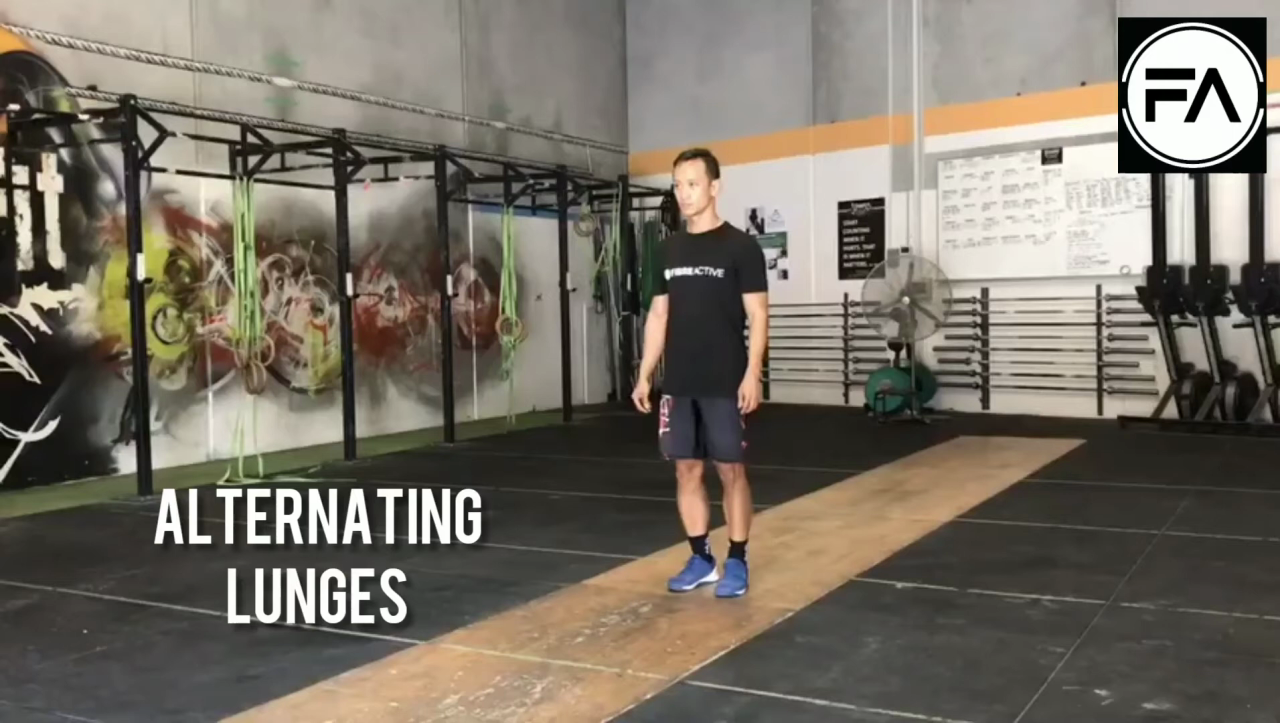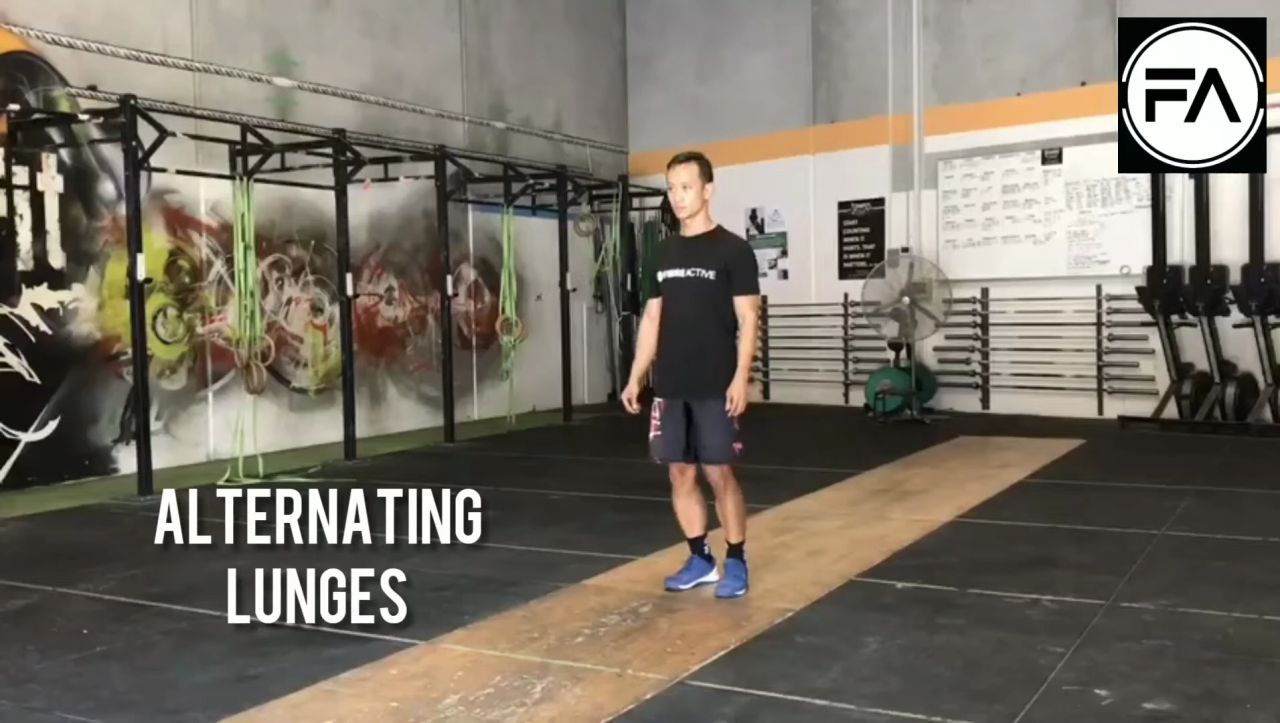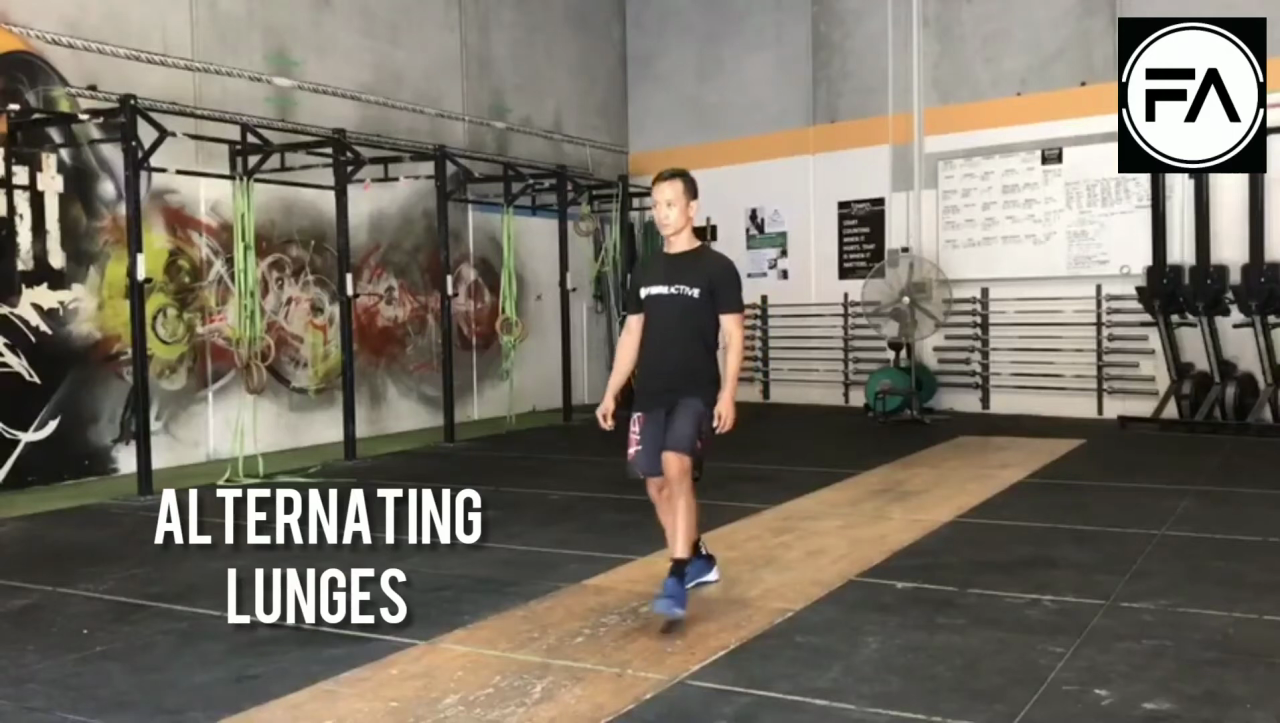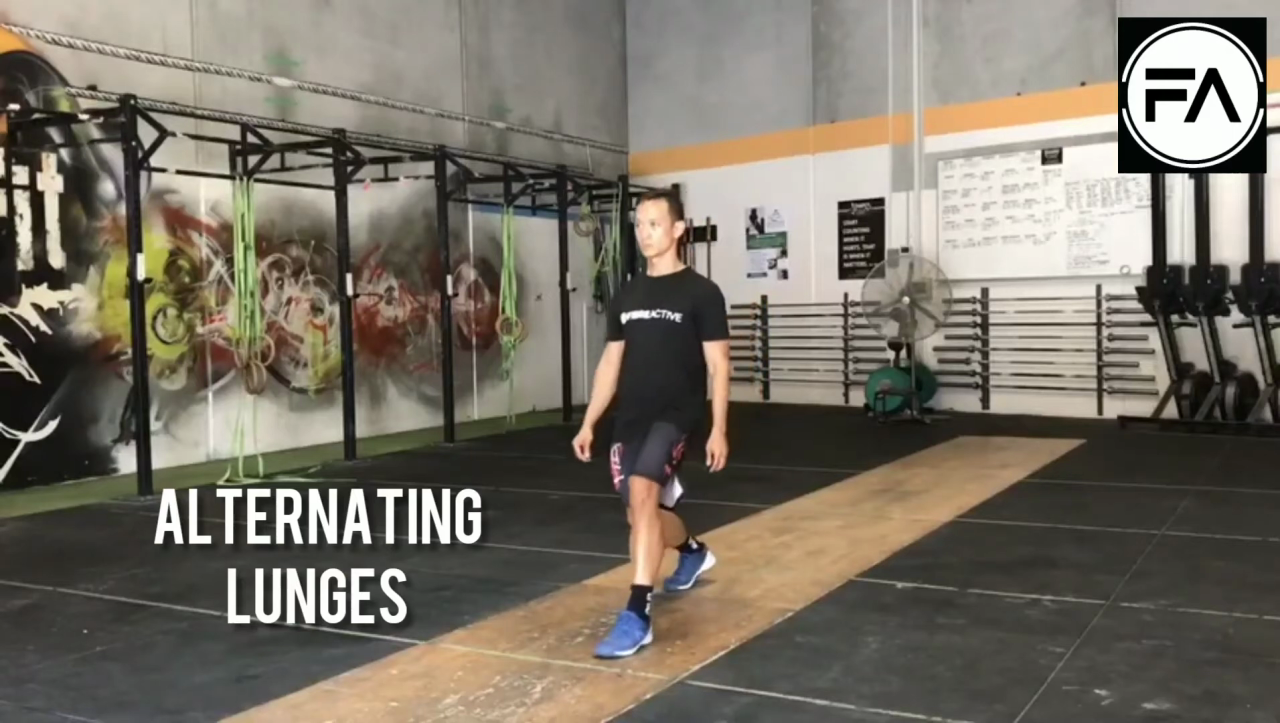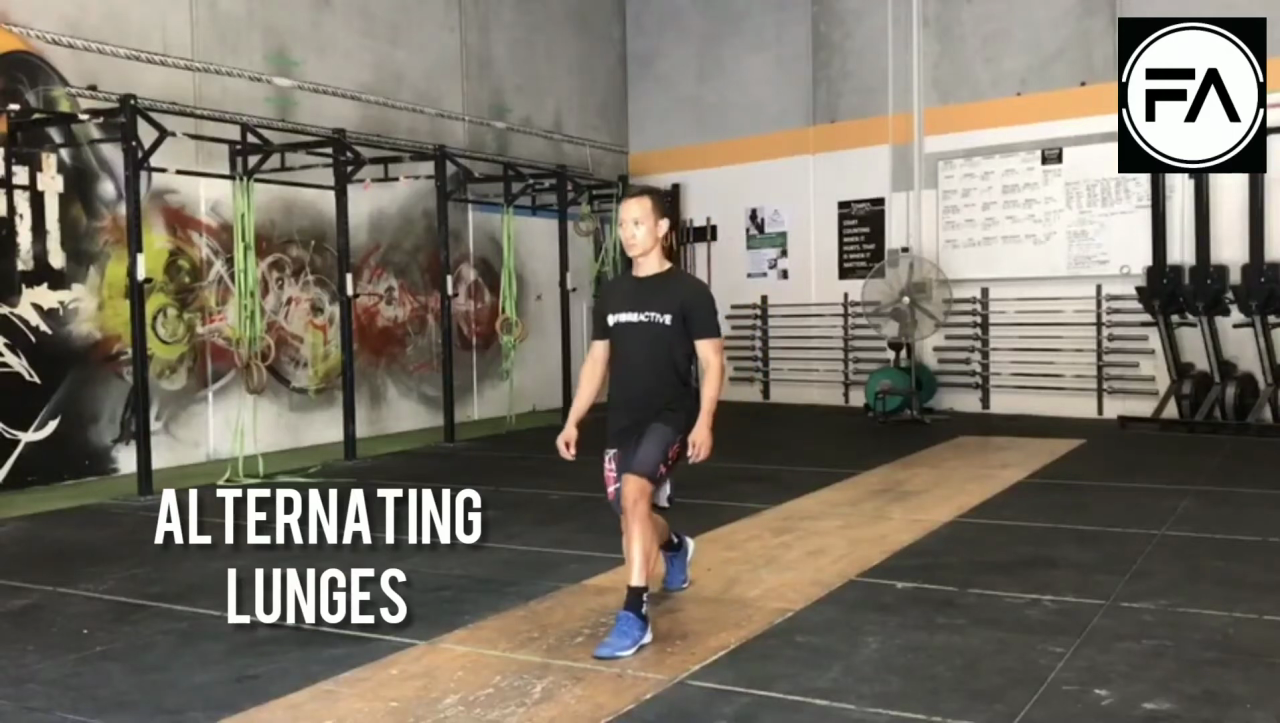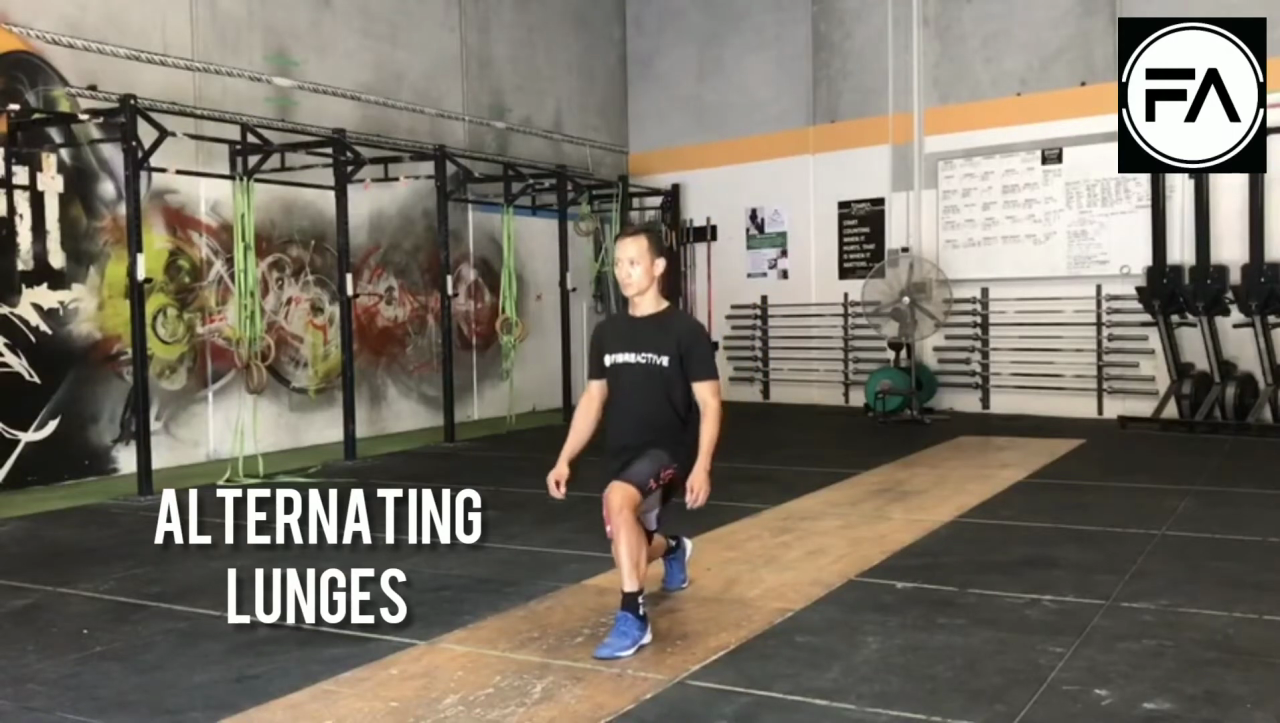
dt=0.3s
person 1, frame 1
left shoulder: (740, 246)
right shoulder: (670, 249)
left elbow: (758, 315)
right elbow: (658, 315)
left wrist: (752, 374)
right wrist: (644, 375)
left hip: (723, 381)
right hip: (678, 382)
left knee: (730, 470)
right knee: (686, 470)
left ankle: (736, 561)
right ankle: (700, 559)
person 1, frame 2
left shoulder: (732, 249)
right shoulder: (665, 252)
left elbow: (748, 318)
right elbow: (652, 318)
left wrist: (741, 378)
right wrist: (636, 376)
left hip: (714, 384)
right hip: (670, 384)
left knee: (719, 474)
right knee: (680, 474)
left ankle: (735, 560)
right ankle: (700, 558)
person 1, frame 3
left shoulder: (716, 267)
right shoulder: (646, 270)
left elbow: (734, 336)
right elbow: (632, 335)
left wrist: (728, 394)
right wrist: (611, 392)
left hip: (695, 392)
right hip: (650, 395)
left knee: (676, 469)
right knee: (658, 485)
left ankle: (677, 579)
right ankle: (699, 561)
person 1, frame 4
left shoulder: (700, 292)
right shoulder: (628, 294)
left elbow: (719, 364)
right elbow: (611, 361)
left wrist: (718, 430)
right wrist: (588, 422)
left hip: (675, 415)
right hip: (630, 418)
left knee: (642, 496)
right knee: (644, 512)
left ankle: (637, 615)
right ankle: (696, 553)
person 1, frame 5
left shoulder: (689, 291)
right shoulder: (611, 294)
left elbow: (712, 361)
right elbow: (596, 361)
left wrist: (703, 422)
right wrist: (572, 421)
left hip: (669, 417)
right hip: (623, 422)
left knee: (633, 495)
right knee: (634, 517)
left ankle: (635, 616)
right ankle: (675, 546)
person 1, frame 6
left shoulder: (686, 332)
right shoulder: (607, 332)
left elbow: (709, 403)
right elbow: (593, 398)
left wrist: (702, 467)
right wrist: (564, 459)
left hip: (668, 451)
right hip: (623, 456)
left knee: (617, 500)
right knee: (630, 549)
left ankle: (632, 618)
right ankle: (673, 548)
